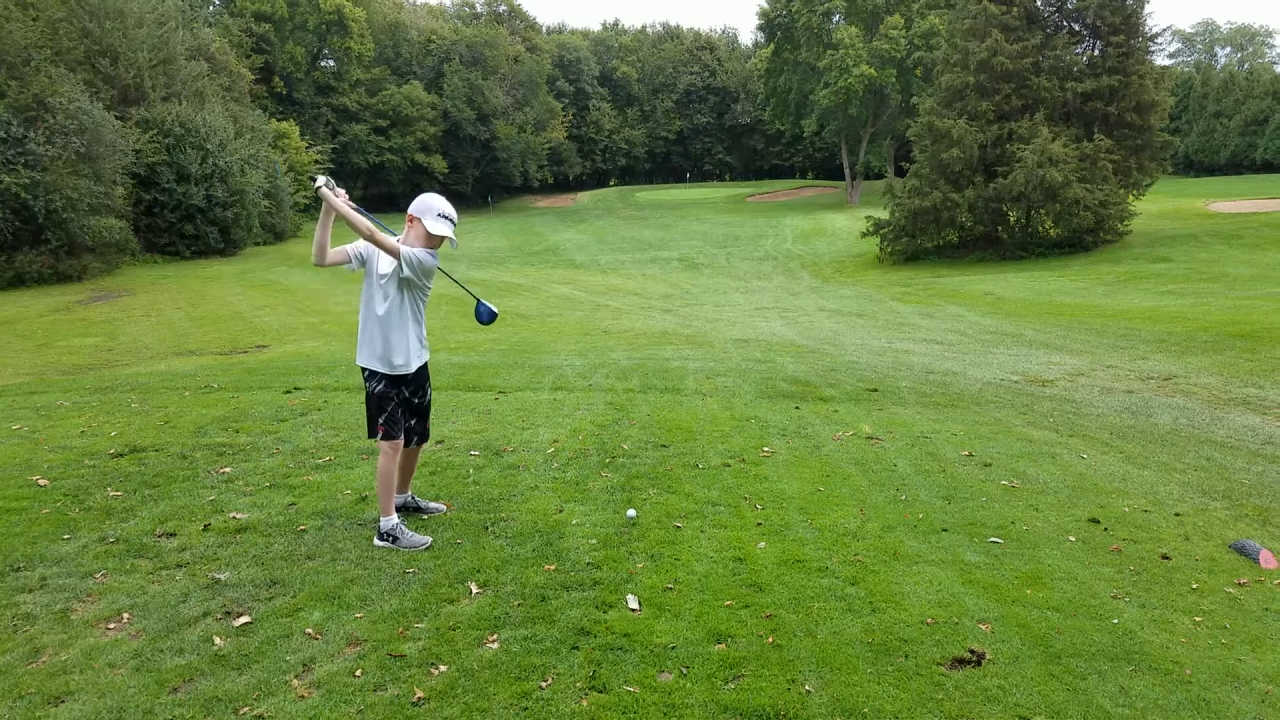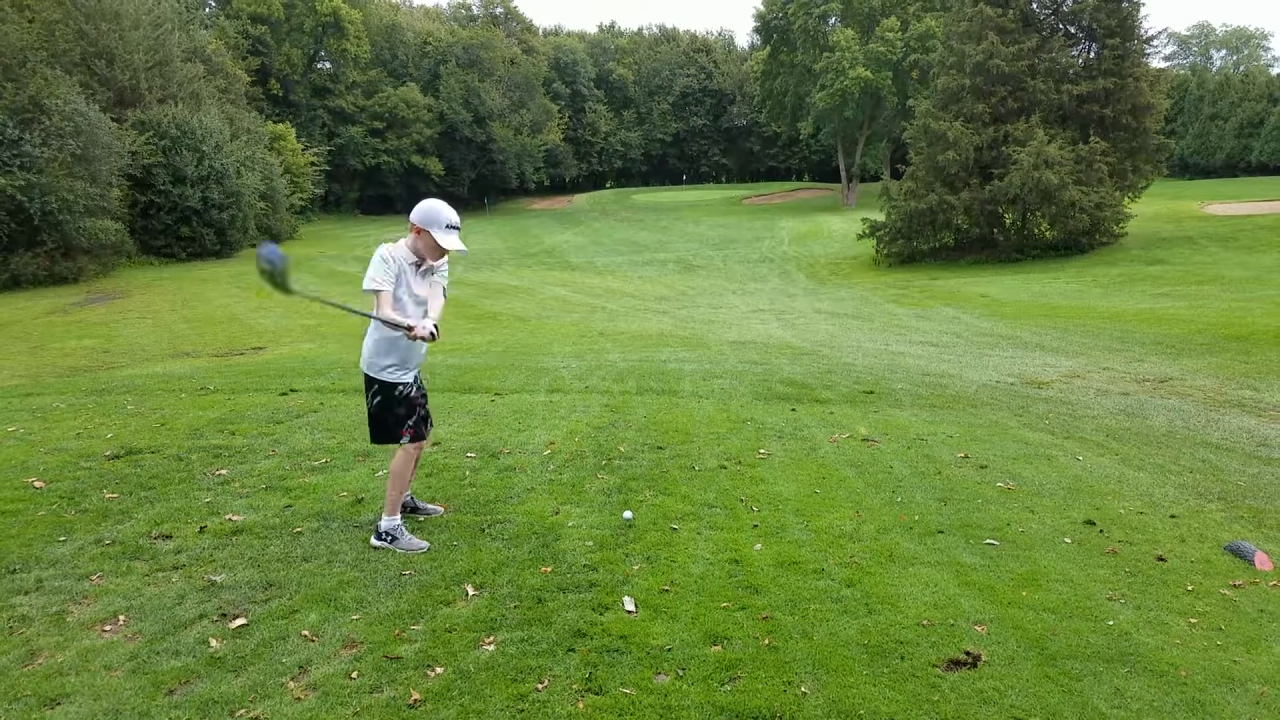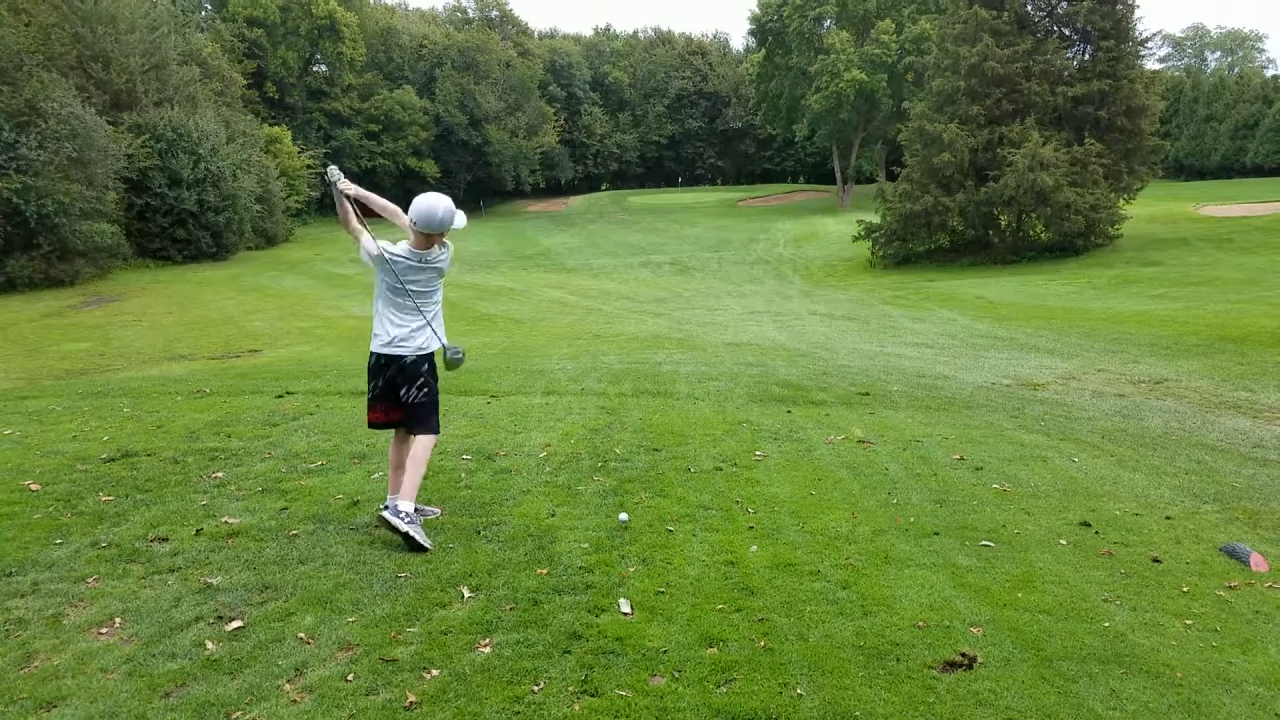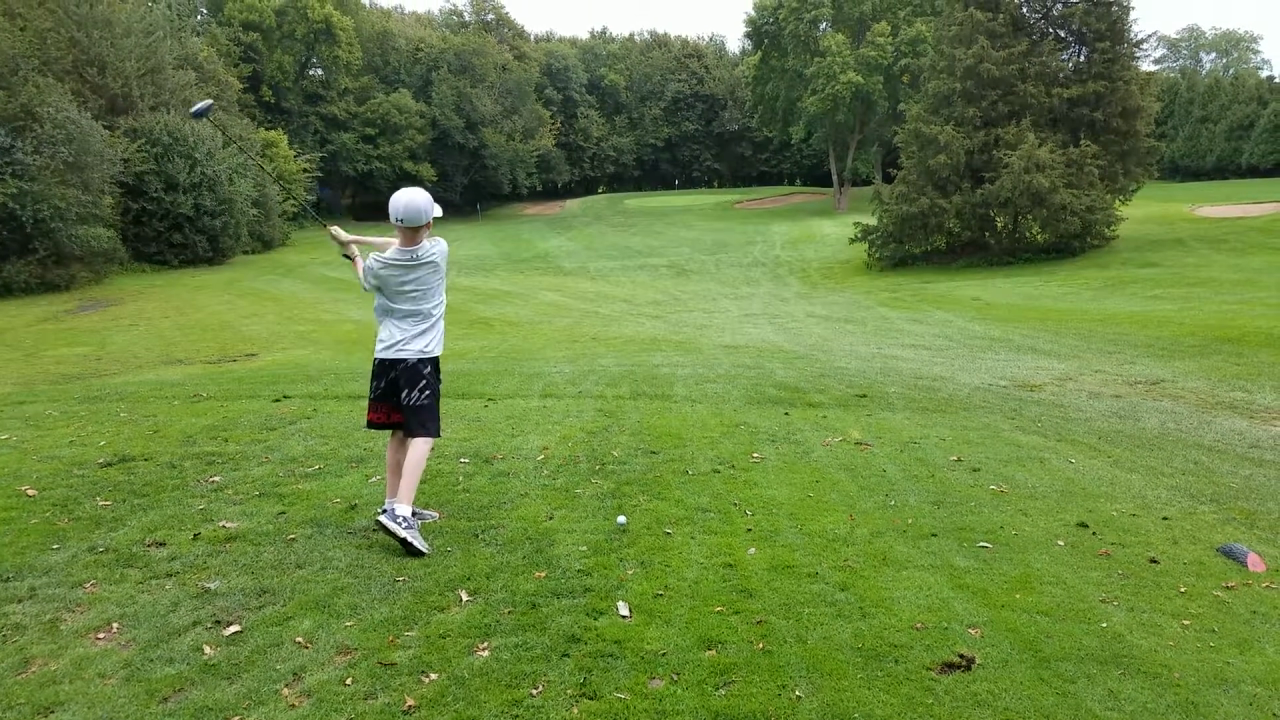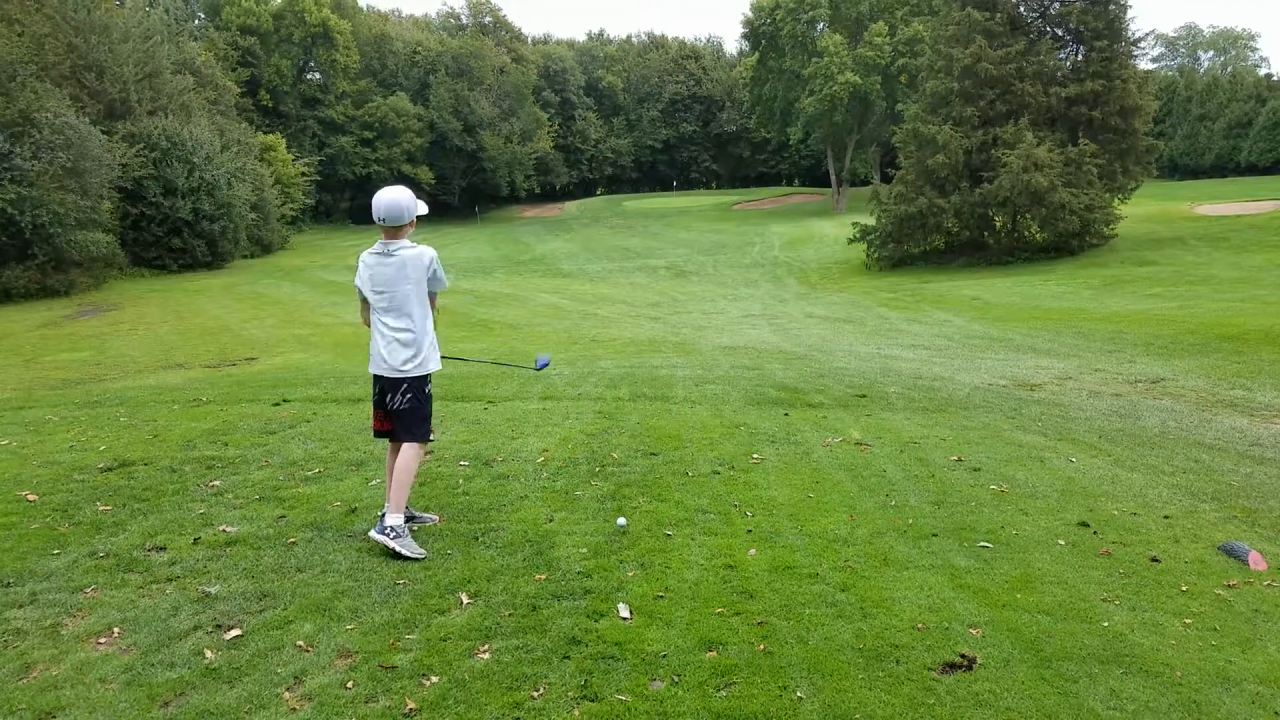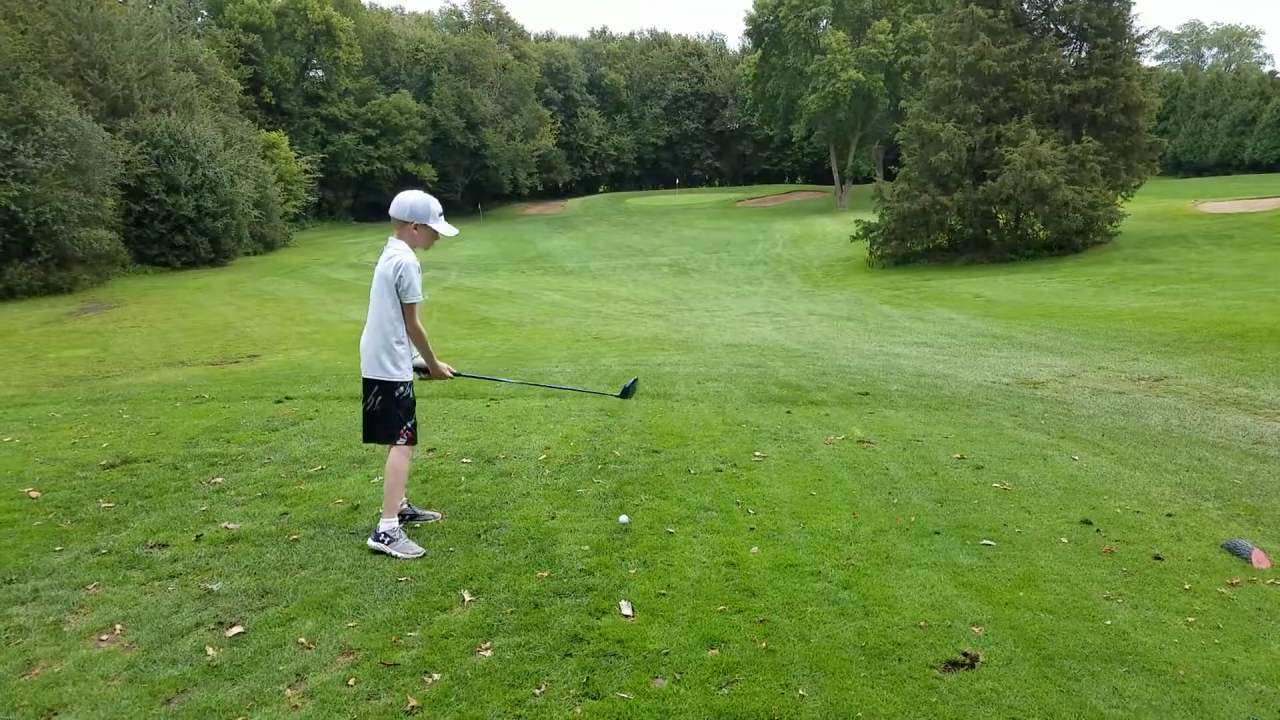
dt=0.5s
person 1, frame 1
left shoulder: (426, 261)
right shoulder: (373, 250)
left elbow: (372, 235)
right elbow: (321, 259)
left wrist: (334, 201)
right wrist: (328, 208)
left hip: (413, 364)
right hip: (379, 364)
left knee: (416, 438)
right knee: (392, 441)
left ankle: (402, 497)
right ankle: (388, 527)
person 1, frame 2
left shoulder: (438, 266)
right shoulder: (388, 258)
left elbow: (435, 303)
right elbow: (381, 309)
left wrist: (428, 323)
right wrist: (407, 322)
left hip: (404, 366)
right hip: (389, 369)
left knee: (414, 433)
right knee: (409, 440)
left ankle: (399, 498)
right ankle: (388, 528)
person 1, frame 3
left shoulder: (385, 256)
right shoulder: (442, 255)
left elbow: (352, 227)
right elbow: (399, 217)
left wrist: (342, 192)
right wrist: (358, 191)
left hip: (383, 352)
right hip: (417, 356)
left knee: (402, 428)
right knee: (425, 431)
left ankle: (397, 500)
right ankle: (403, 509)
person 1, frame 4
left shoulder: (379, 266)
right shoulder: (438, 250)
left wrist: (352, 247)
right wrist: (354, 238)
left hip: (386, 356)
right hip: (421, 358)
left knee: (400, 431)
right knee: (421, 435)
left ankle: (394, 505)
right ankle: (400, 514)
person 1, frame 5
left shoulder: (366, 261)
right shoulder: (425, 256)
left elbow: (366, 318)
right elbow: (432, 306)
left hip: (381, 364)
right hip: (414, 364)
left knee: (397, 438)
right knee: (414, 441)
left ankle: (395, 509)
right ankle: (391, 524)
person 1, frame 6
left shoulder: (391, 256)
right shoulder: (406, 262)
right elbow: (412, 325)
left wrist: (419, 360)
right wrist: (433, 364)
left hip: (386, 361)
right hip: (389, 366)
left knee: (403, 439)
right knee: (402, 443)
left ankle: (398, 505)
right ankle: (386, 530)
